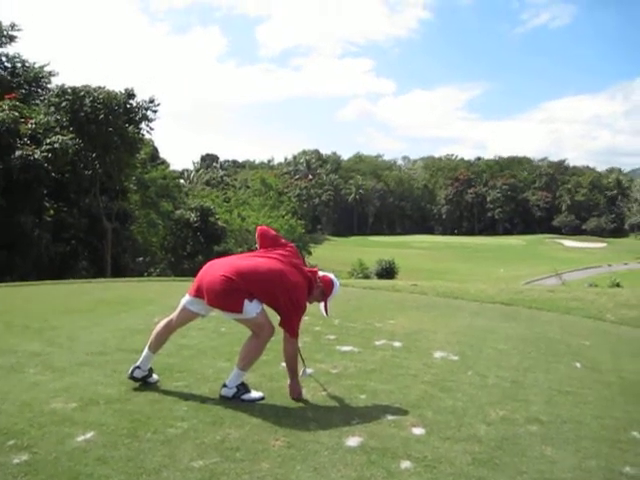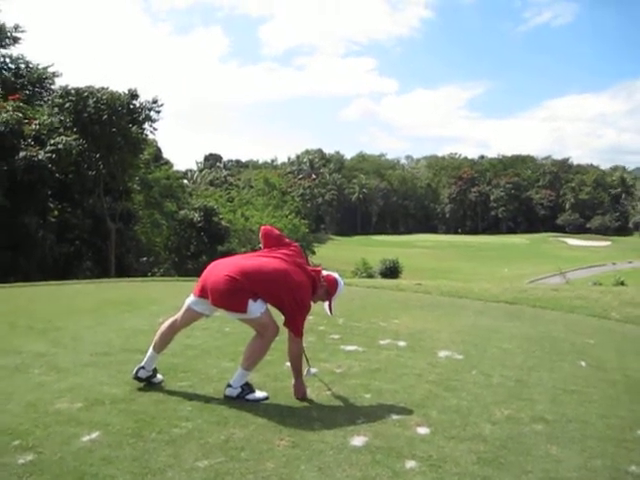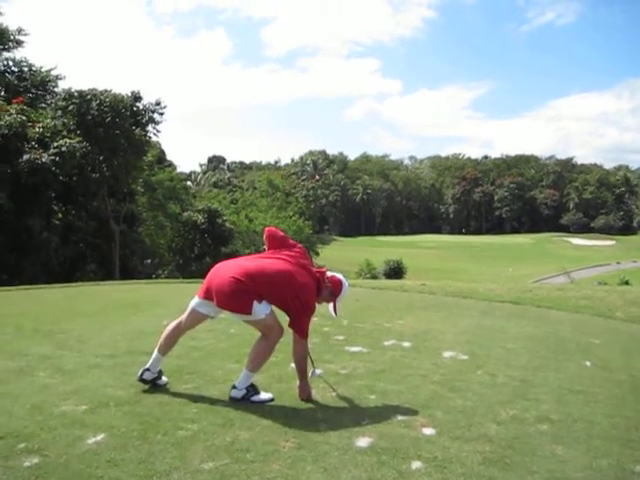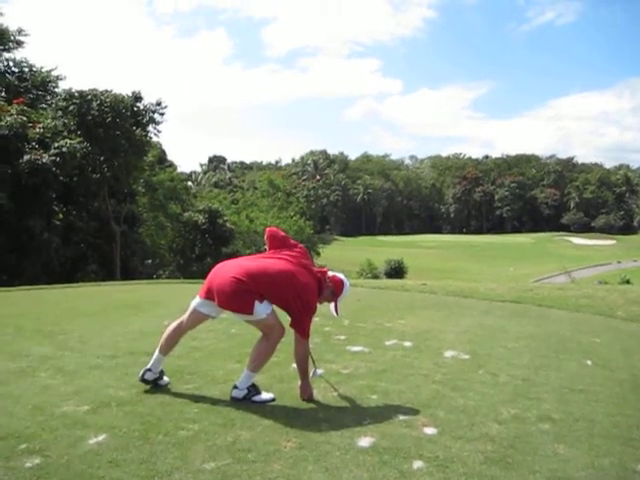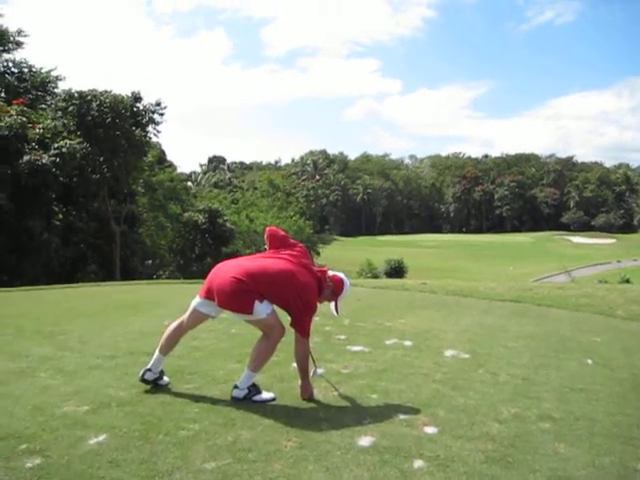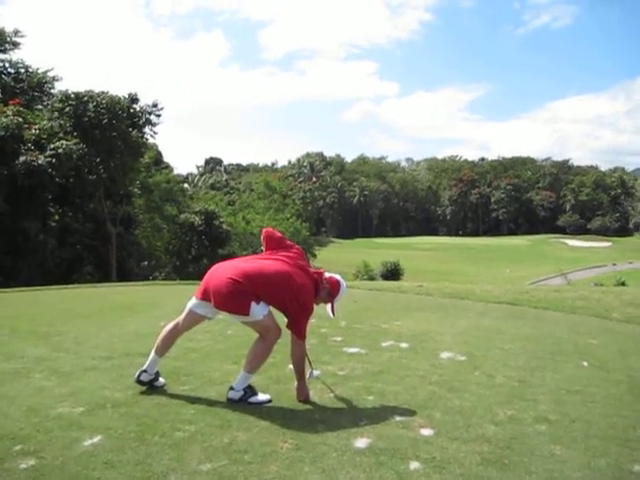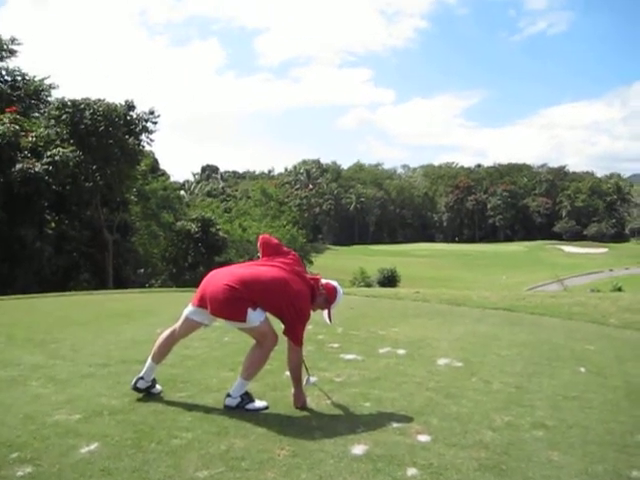
dt=0.1s
person 1, frame 1
left shoulder: (291, 253)
right shoulder: (298, 294)
left elbow: (261, 231)
right elbow: (290, 340)
right wrist: (294, 380)
left hip: (211, 269)
right hip: (227, 285)
left knee: (174, 321)
right knee: (264, 330)
left ankle: (141, 368)
right ankle: (232, 387)
person 1, frame 2
left shoulder: (295, 252)
right shoulder: (302, 294)
left elbow: (265, 231)
right elbow: (295, 340)
right wrist: (298, 380)
left hip: (214, 270)
right hip: (231, 285)
left knee: (179, 321)
right knee: (268, 330)
left ankle: (145, 368)
right ankle: (236, 386)
person 1, frame 3
left shoulder: (299, 254)
right shoulder: (307, 295)
left elbow: (269, 232)
right elbow: (300, 341)
right wrist: (303, 382)
left hip: (219, 271)
right hip: (236, 286)
left knee: (184, 322)
right knee: (273, 331)
left ankle: (150, 371)
right ankle: (242, 388)
person 1, frame 4
left shoulder: (300, 253)
right shoulder: (308, 295)
left elbow: (270, 232)
right elbow: (301, 341)
right wrist: (304, 382)
left hip: (221, 272)
right hip: (237, 287)
left knee: (185, 323)
right knee: (275, 331)
left ankle: (152, 370)
right ankle: (242, 388)
person 1, frame 5
left shoulder: (300, 253)
right shoulder: (308, 294)
left elbow: (270, 232)
right elbow: (302, 340)
right wrist: (305, 381)
left hip: (220, 271)
right hip: (237, 286)
left knee: (185, 323)
right knee: (275, 331)
left ankle: (152, 371)
right ankle: (243, 388)
person 1, frame 6
left shoulder: (297, 255)
right shoulder: (305, 296)
left elbow: (267, 233)
right elbow: (298, 342)
right wrist: (301, 383)
left hip: (217, 273)
right hip: (234, 287)
left knee: (181, 324)
right knee: (271, 332)
left ankle: (147, 372)
right ankle: (239, 389)
person 1, frame 7
left shoulder: (293, 261)
right shoulder: (301, 302)
left elbow: (263, 239)
right elbow: (295, 348)
right wrist: (298, 390)
left hip: (213, 279)
right hip: (230, 294)
left knee: (178, 331)
right knee: (268, 339)
left ankle: (144, 379)
right ankle: (236, 396)
